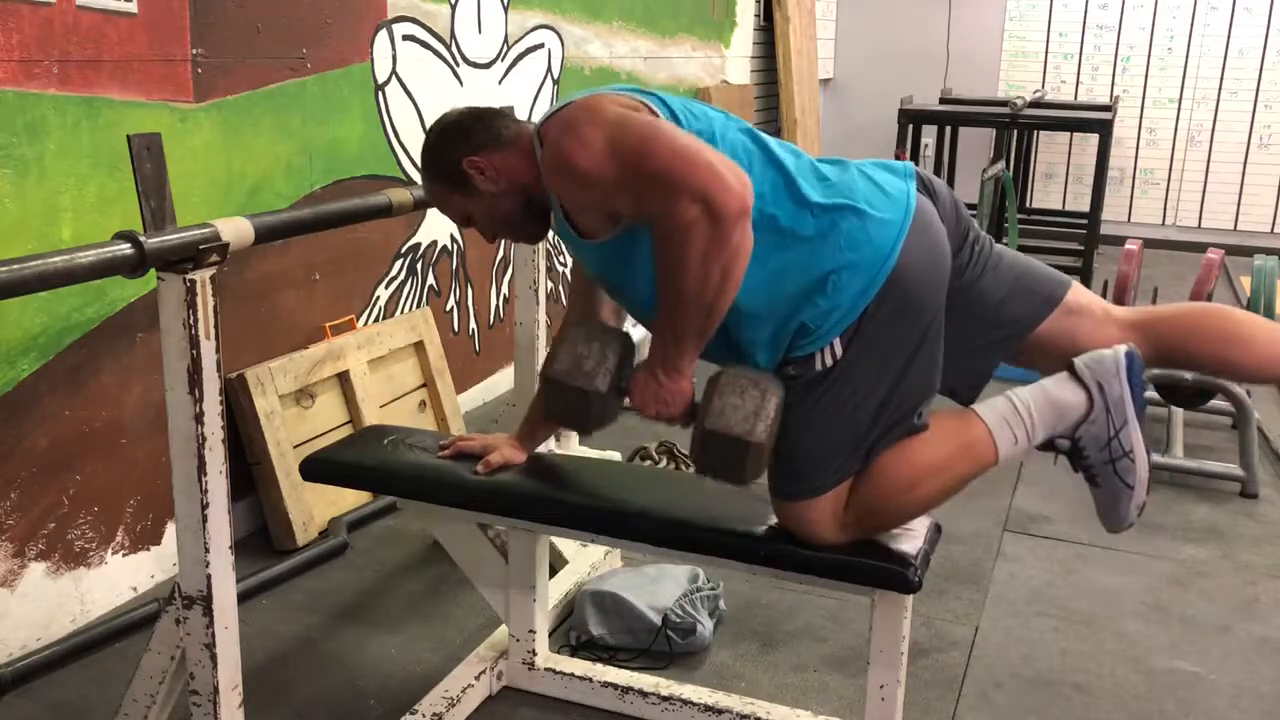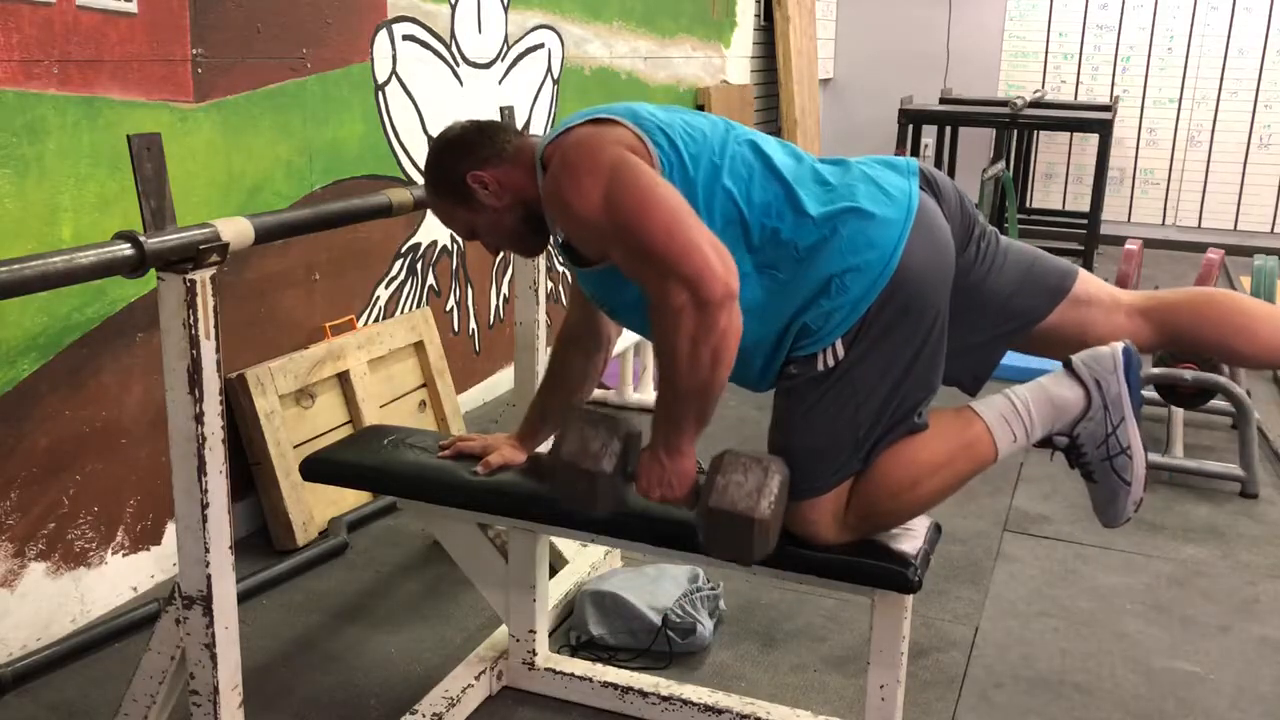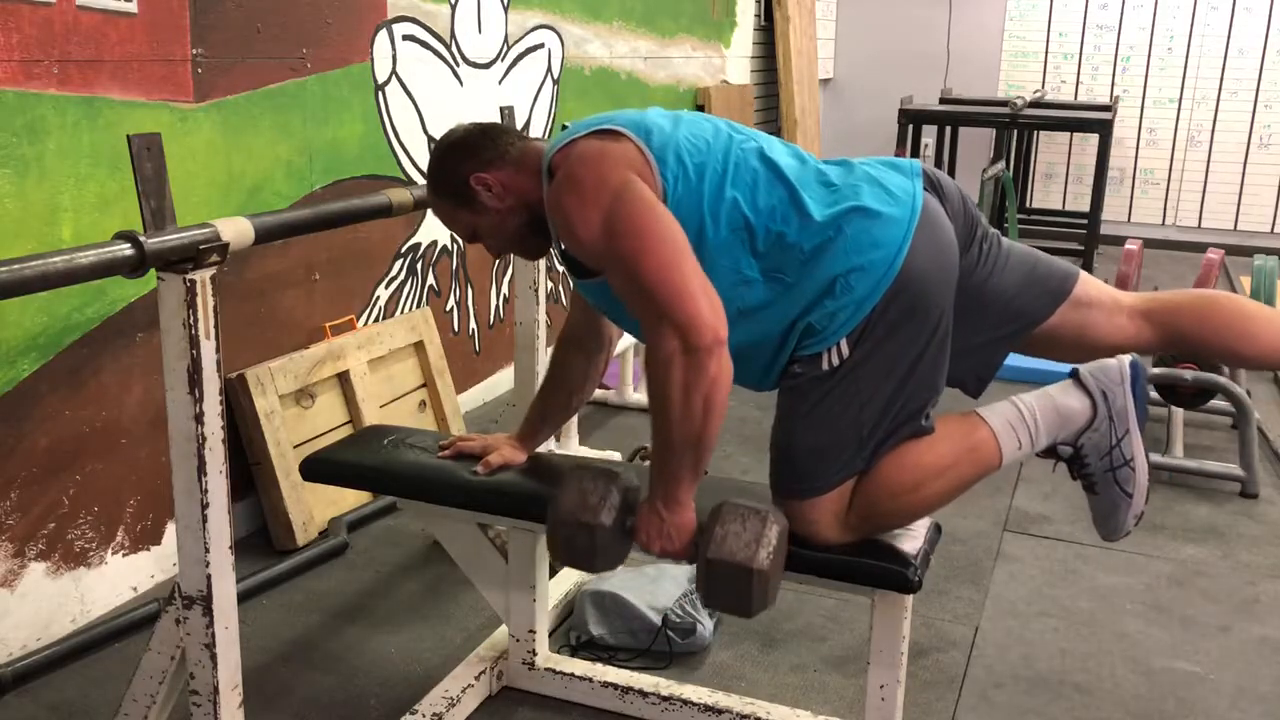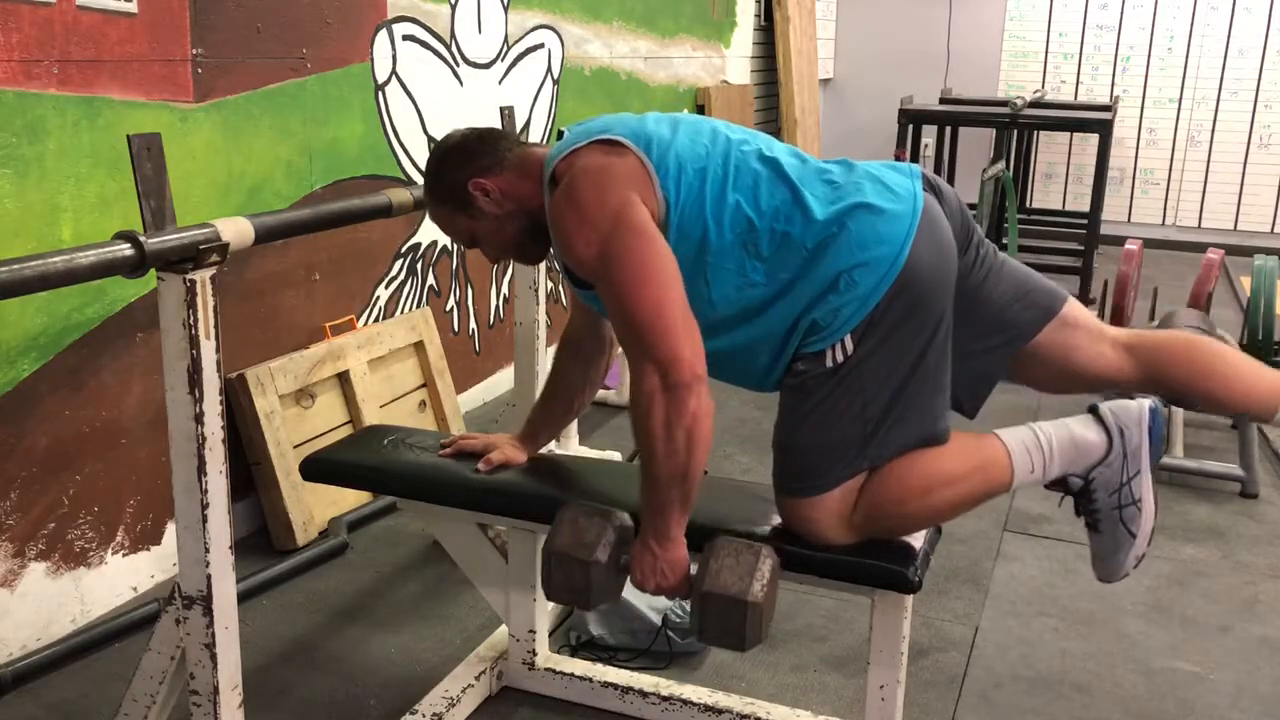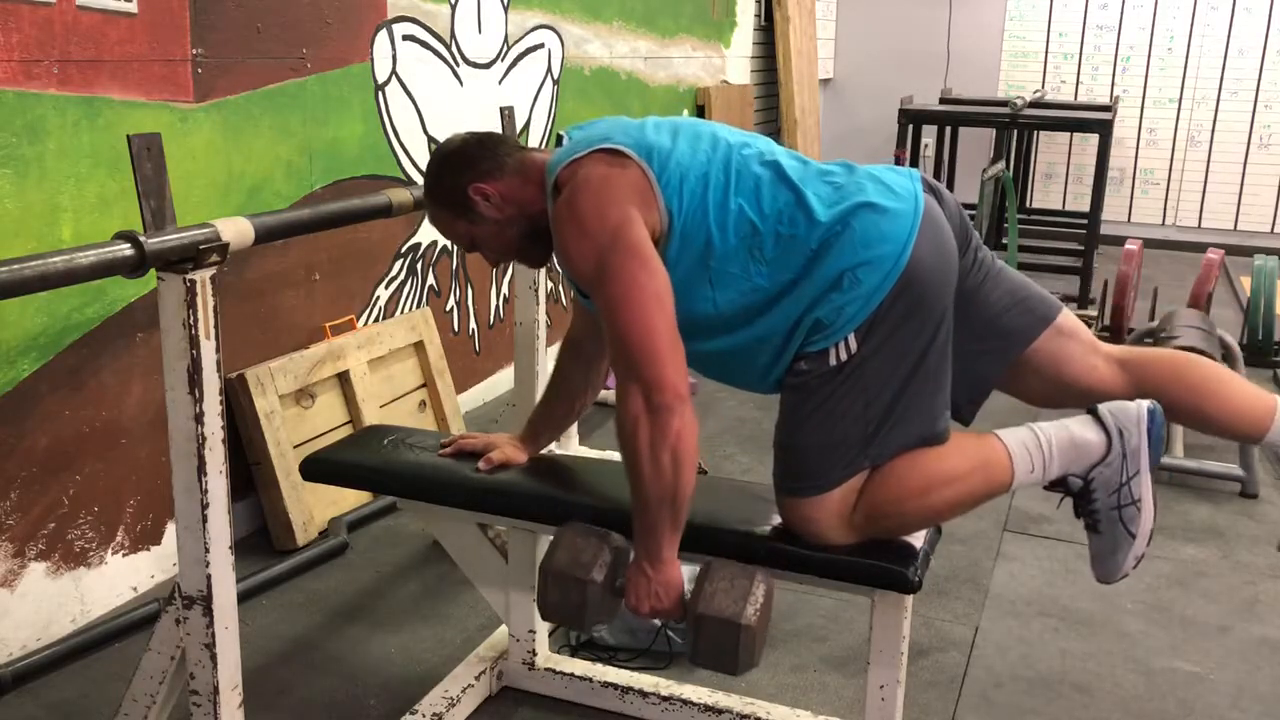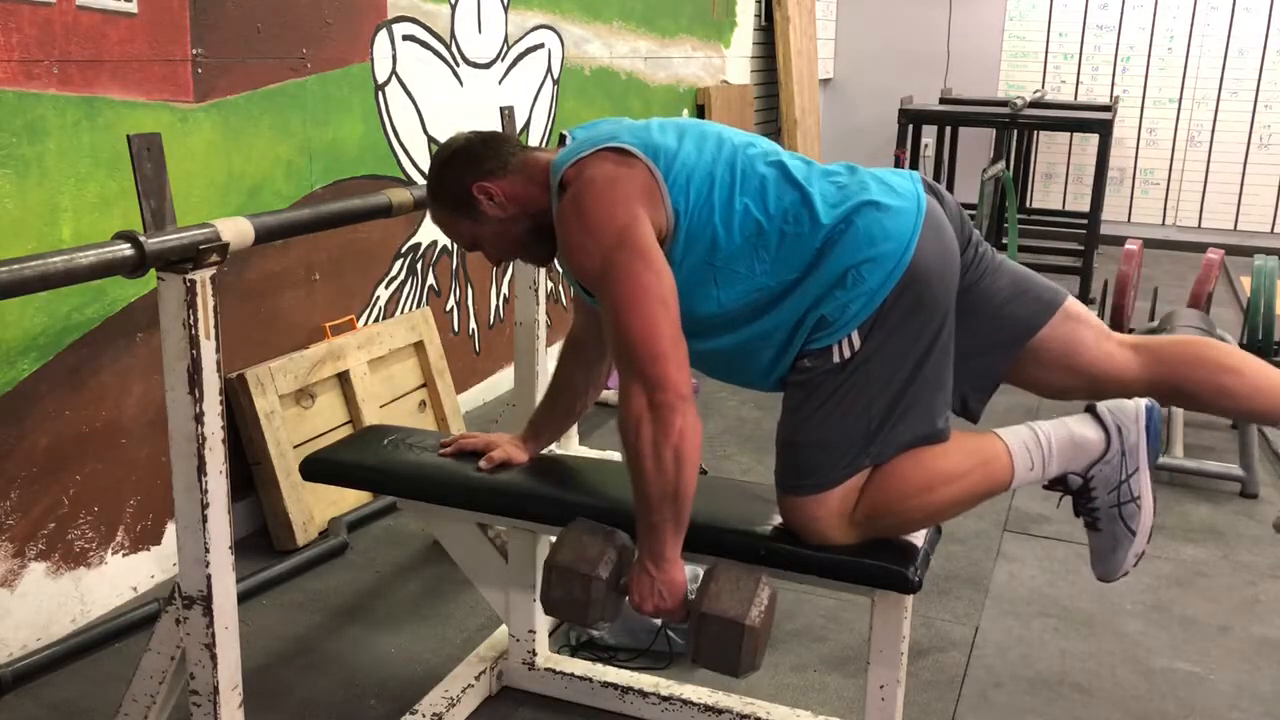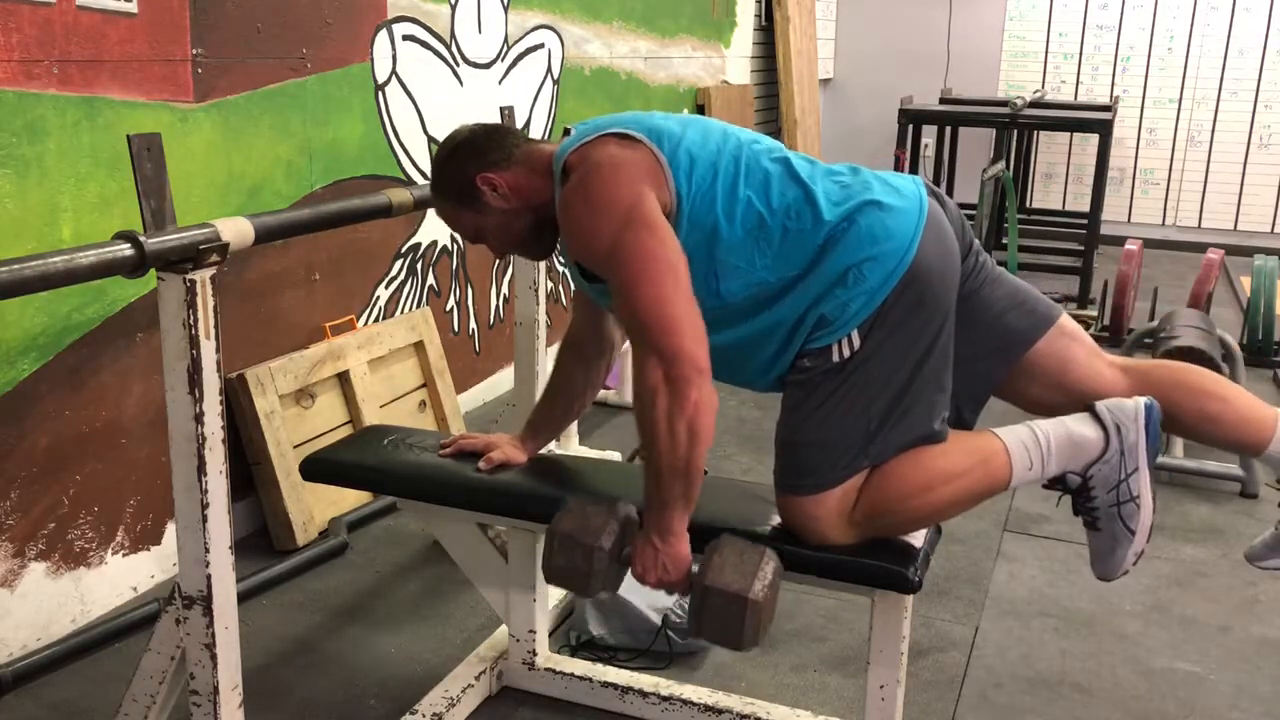
dt=0.3s
person 1, frame 1
left shoulder: (576, 147)
right shoulder: (586, 195)
left elbow: (718, 200)
right elbow: (588, 327)
left wrist: (673, 363)
right wrist: (525, 438)
left hip: (857, 275)
right hip: (900, 216)
left knee: (819, 517)
right knee: (1127, 331)
left ankle: (1062, 408)
person 1, frame 2
left shoulder: (577, 178)
right shoulder: (594, 165)
left elbow: (708, 292)
right elbow: (588, 328)
left wrist: (672, 448)
right wrist: (525, 440)
left hip: (862, 274)
right hip: (905, 210)
left knee: (819, 516)
right knee: (1135, 318)
left ankle: (1055, 404)
person 1, frame 3
left shoulder: (583, 193)
right shoulder: (599, 165)
left elbow: (697, 337)
right elbow: (589, 332)
left wrist: (671, 499)
right wrist: (524, 439)
left hip: (867, 273)
right hip: (908, 211)
left knee: (820, 517)
right knee: (1136, 320)
left ankle: (1062, 414)
person 1, frame 4
left shoulder: (586, 201)
right shoulder: (595, 170)
left elbow: (674, 375)
right elbow: (593, 332)
left wrist: (662, 535)
right wrist: (527, 440)
left hip: (865, 272)
right hip: (907, 218)
left knee: (822, 515)
right knee: (1113, 354)
left ankle: (1078, 448)
person 1, frame 5
left shoulder: (587, 210)
right shoulder: (593, 174)
left elbow: (658, 393)
right elbow: (593, 337)
left wrist: (655, 558)
right wrist: (527, 441)
left hip: (867, 274)
right hip: (906, 222)
left knee: (822, 517)
right knee: (1103, 369)
left ankle: (1079, 449)
person 1, frame 6
left shoulder: (592, 210)
right shoulder: (595, 174)
left elbow: (660, 394)
right elbow: (594, 338)
left wrist: (659, 557)
right wrist: (527, 442)
left hip: (870, 273)
right hip: (909, 224)
left knee: (822, 516)
right knee: (1119, 360)
left ankle: (1076, 447)
person 1, frame 7
left shoulder: (597, 195)
right shoulder: (597, 174)
left elbow: (677, 367)
right elbow: (593, 337)
left wrist: (665, 530)
right wrist: (527, 439)
left hip: (871, 276)
right hip: (909, 229)
left knee: (821, 515)
right knee: (1103, 377)
left ankle: (1076, 447)
